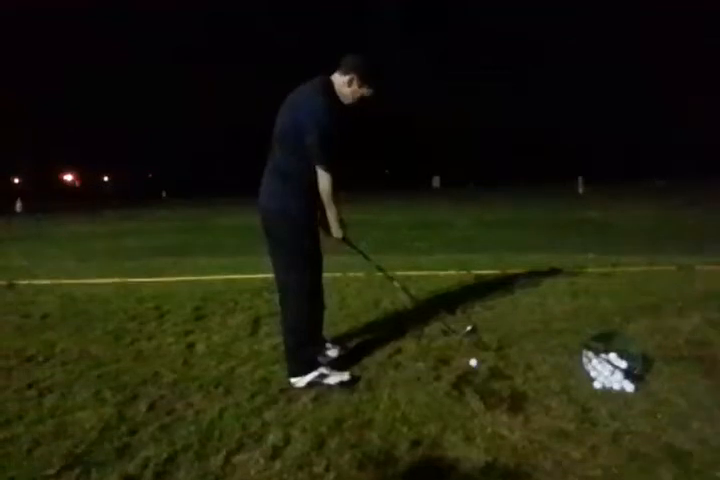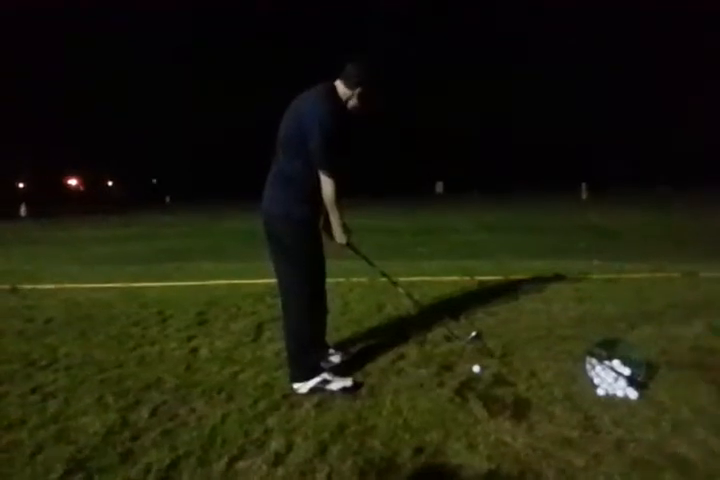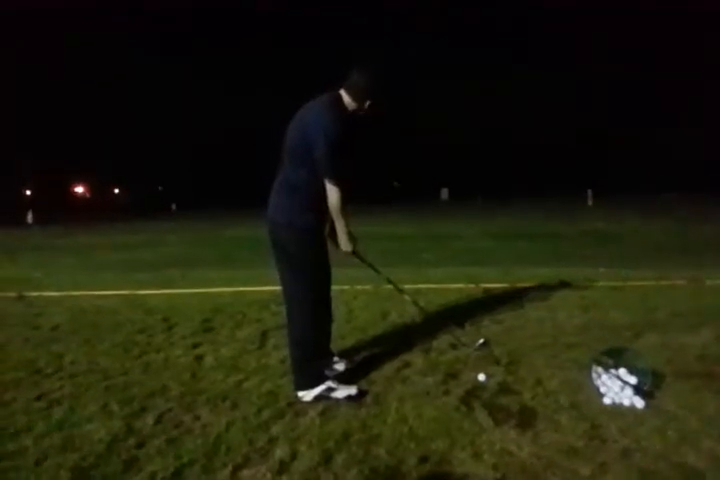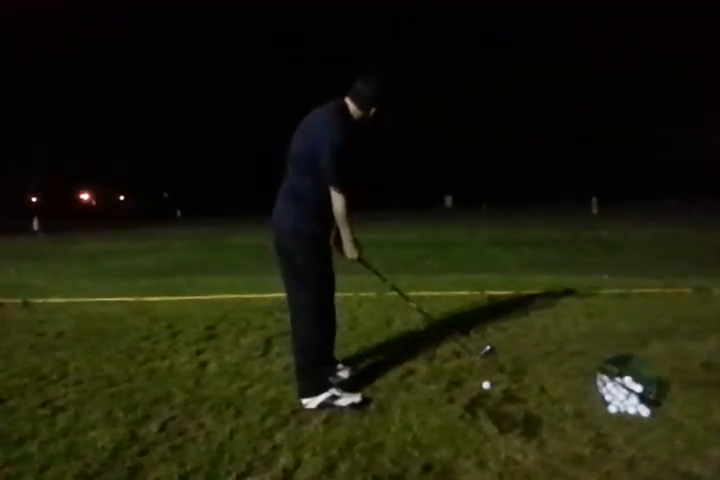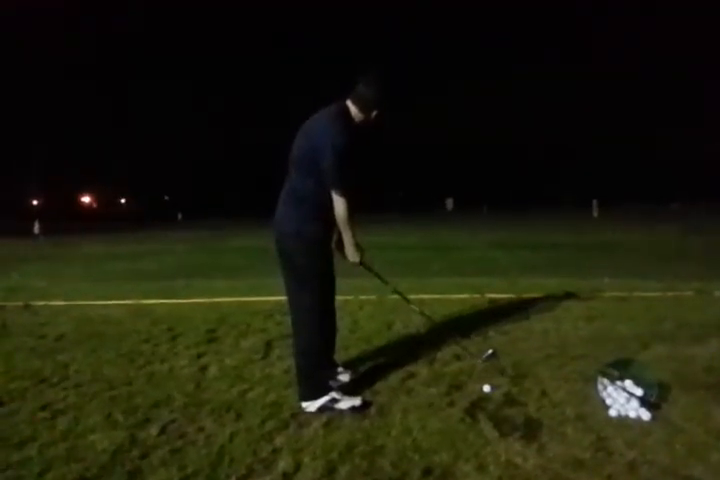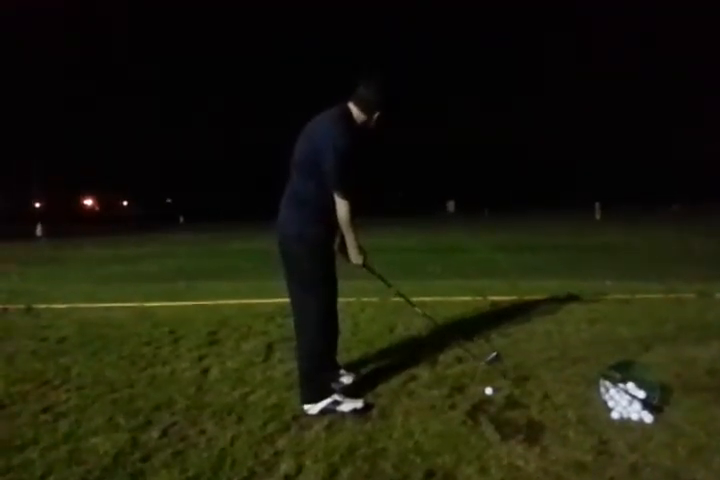
dt=0.4s
person 1, frame 1
left shoulder: (315, 95)
right shoulder: (318, 104)
right elbow: (322, 169)
left wrist: (322, 211)
right wrist: (333, 218)
left hip: (287, 200)
right hip: (286, 205)
left knee: (308, 278)
right knee: (298, 283)
left ankle: (312, 343)
right ankle: (304, 368)
person 1, frame 2
left shoulder: (319, 101)
right shoulder: (323, 110)
right elbow: (326, 174)
left wrist: (326, 216)
right wrist: (337, 223)
left hip: (291, 205)
right hip: (289, 210)
left knee: (311, 283)
right knee: (300, 288)
left ankle: (315, 349)
right ankle: (307, 373)
person 1, frame 3
left shoulder: (324, 110)
right shoulder: (329, 119)
right elbow: (331, 183)
left wrist: (331, 223)
right wrist: (342, 232)
left hip: (297, 213)
right hip: (294, 218)
left knee: (317, 291)
right knee: (305, 296)
left ankle: (320, 356)
right ankle: (311, 382)
person 1, frame 4
left shoulder: (329, 118)
right shoulder: (333, 127)
right elbow: (336, 190)
left wrist: (335, 230)
right wrist: (348, 238)
left hip: (302, 220)
right hip: (299, 225)
left knee: (321, 298)
right knee: (310, 303)
left ankle: (323, 363)
right ankle: (316, 389)
person 1, frame 5
left shoulder: (331, 121)
right shoulder: (335, 131)
right elbow: (338, 194)
left wrist: (336, 233)
right wrist: (350, 242)
left hip: (303, 222)
right hip: (301, 228)
left knee: (321, 301)
right knee: (311, 306)
left ankle: (323, 366)
right ankle: (316, 392)
person 1, frame 6
left shoulder: (333, 123)
right shoulder: (337, 133)
right elbow: (340, 196)
left wrist: (339, 235)
right wrist: (352, 245)
left hip: (306, 225)
right hip: (303, 229)
left knee: (323, 303)
right knee: (314, 308)
left ankle: (326, 368)
right ankle: (317, 394)
